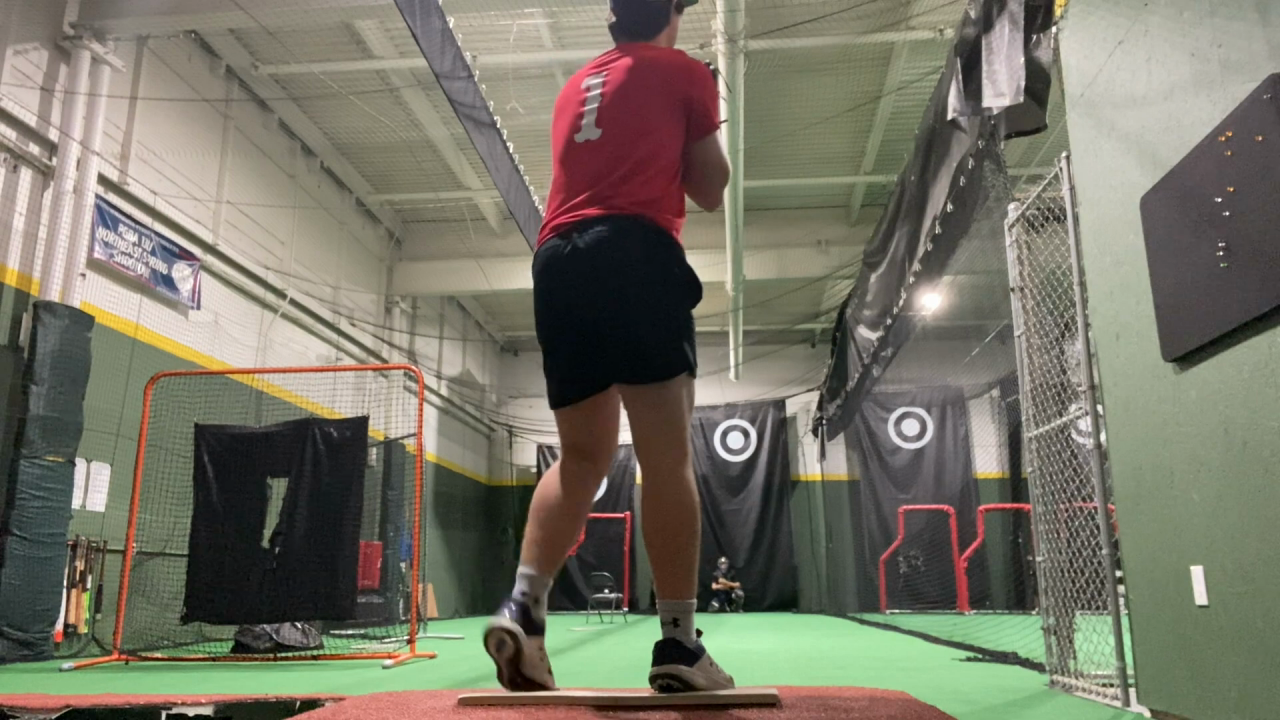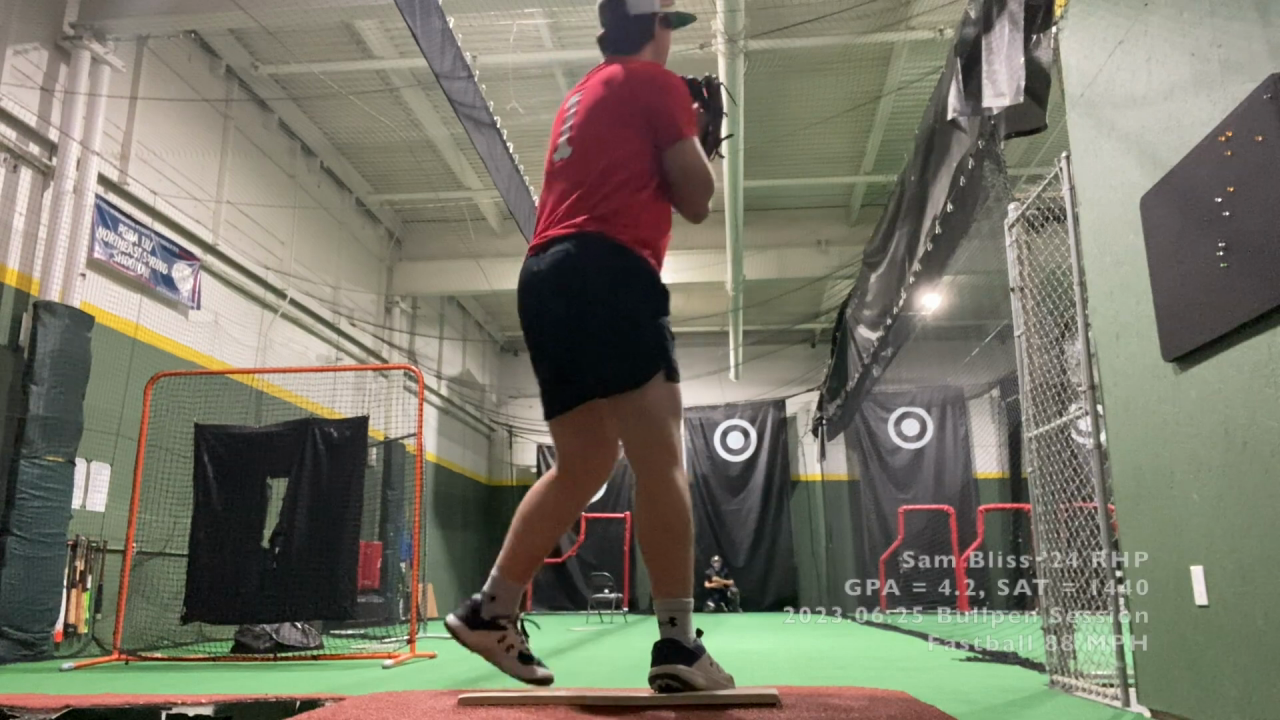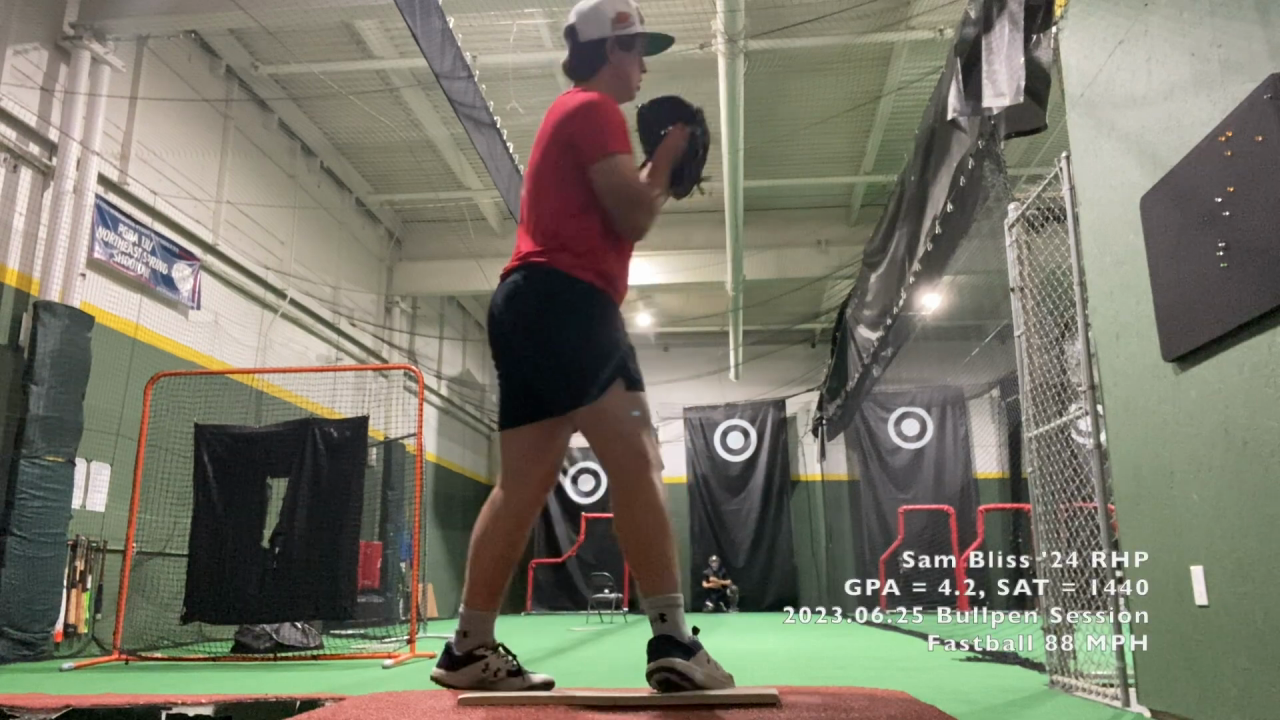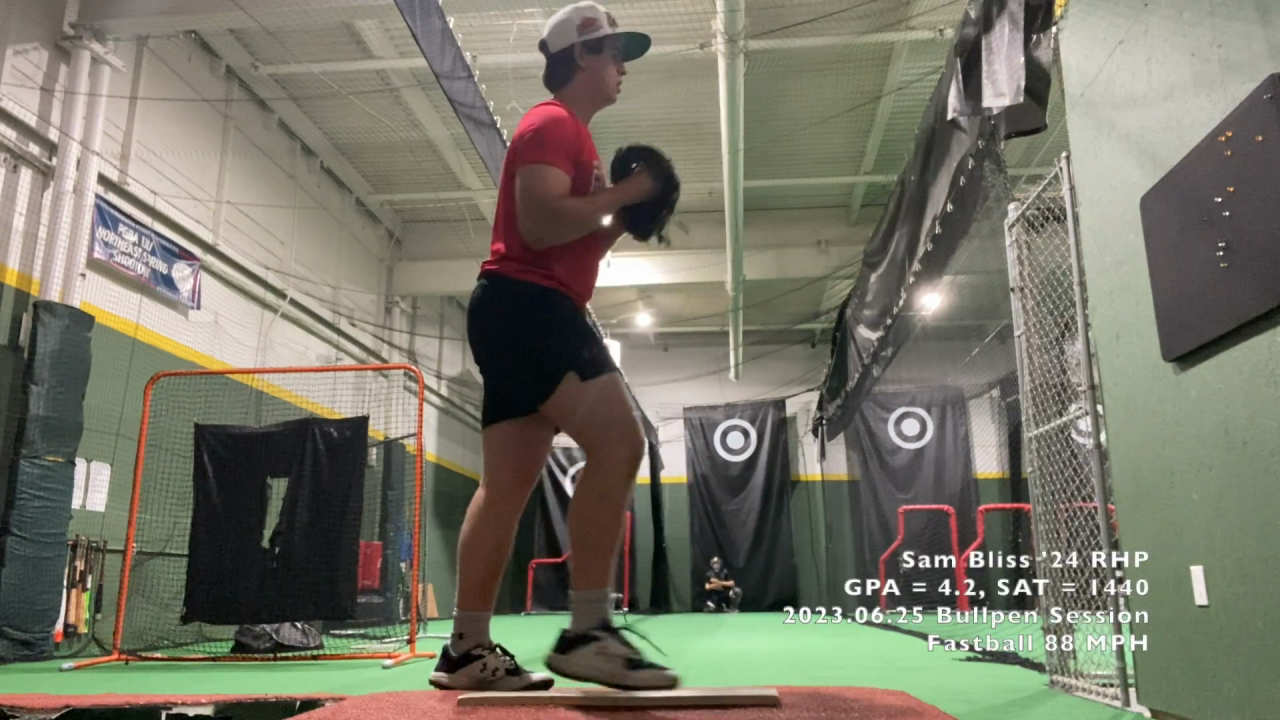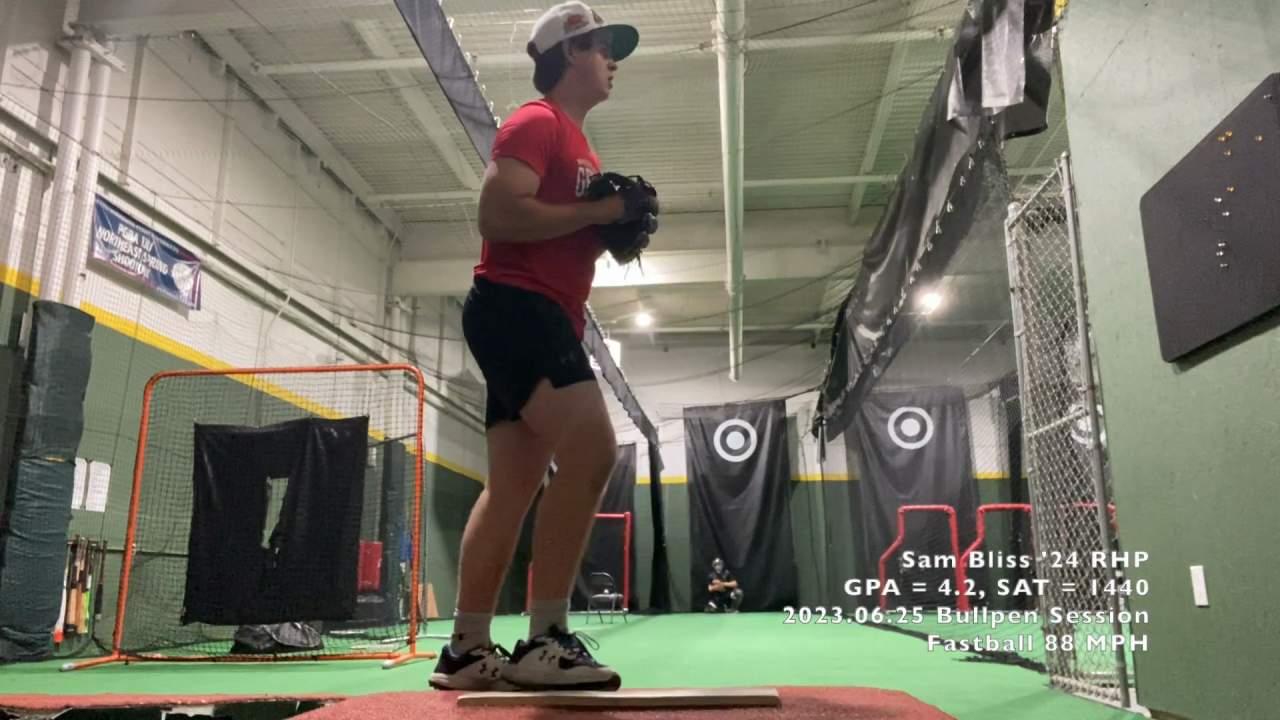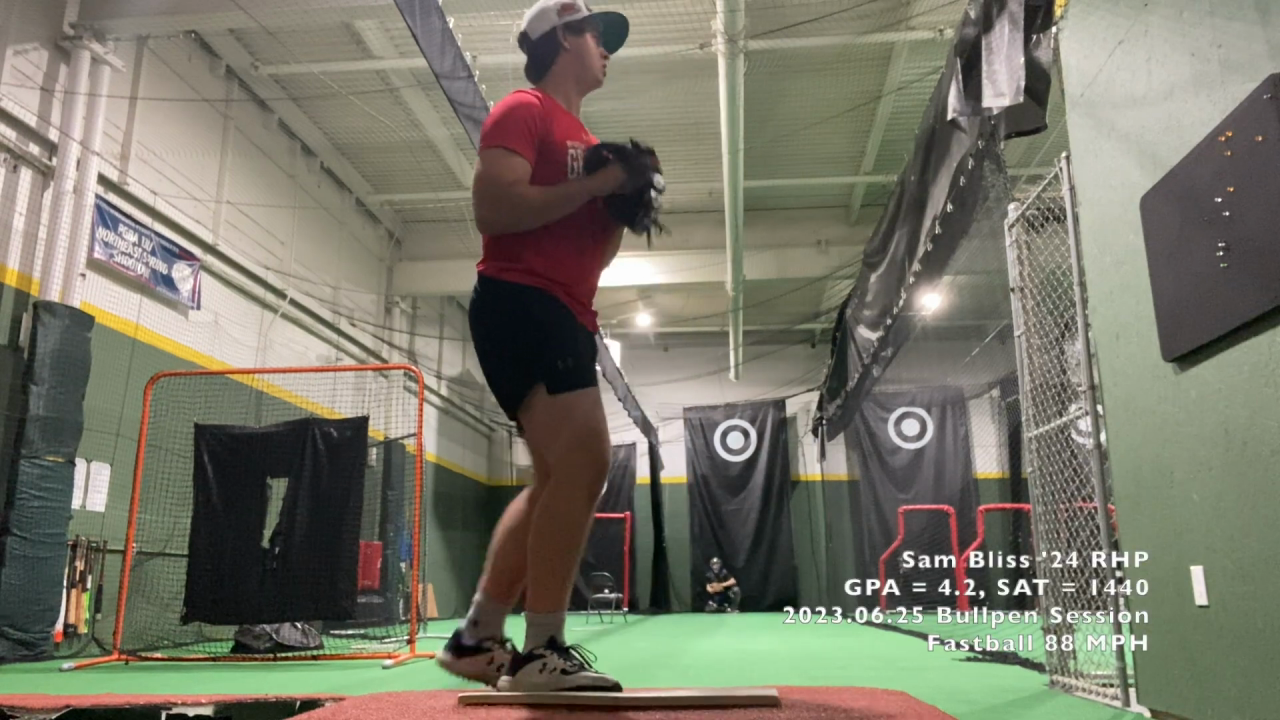
dt=0.2s
person 1, frame 1
left shoulder: (576, 86)
right shoulder: (686, 73)
right elbow: (709, 193)
left hip: (560, 259)
right hip: (635, 258)
left knee: (580, 462)
right knee: (667, 457)
left ankle: (523, 605)
right ankle: (679, 643)
person 1, frame 2
left shoulder: (577, 100)
right shoulder: (658, 85)
right elbow: (697, 202)
right wrist: (692, 139)
left hip: (545, 277)
right hip: (606, 275)
left knee: (580, 462)
right knee: (659, 457)
left ankle: (490, 607)
right ankle: (677, 643)
person 1, frame 3
left shoulder: (564, 118)
right shoulder: (594, 112)
right elbow: (633, 221)
left wrist: (651, 172)
right wrist: (665, 160)
left hip: (524, 306)
right hip: (562, 304)
left knee: (521, 485)
right knee: (635, 463)
left ankle: (470, 648)
right ankle: (671, 640)
person 1, frame 4
left shoulder: (564, 135)
right shoulder: (551, 125)
left elbow: (576, 243)
right elbow: (544, 227)
left wrist: (621, 218)
right wrist: (623, 193)
left hip: (516, 315)
right hip: (527, 308)
left knee: (506, 485)
right knee: (617, 443)
left ankle: (466, 649)
right ankle: (589, 631)
person 1, frame 5
left shoulder: (574, 143)
right shoulder: (536, 123)
right elbow: (497, 218)
left wrist: (610, 229)
right wrist: (597, 211)
left hip: (541, 320)
right hip: (515, 310)
left knee: (511, 487)
right knee: (591, 452)
left ankle: (466, 650)
right ankle: (544, 637)
person 1, frame 6
left shoulder: (584, 138)
right shoulder: (524, 111)
right elbow: (492, 210)
left wrist: (617, 207)
right wrist: (591, 188)
left hip: (564, 319)
right hip: (521, 307)
left knee: (558, 479)
right knee: (584, 462)
left ankle: (479, 636)
right ankle: (541, 650)
